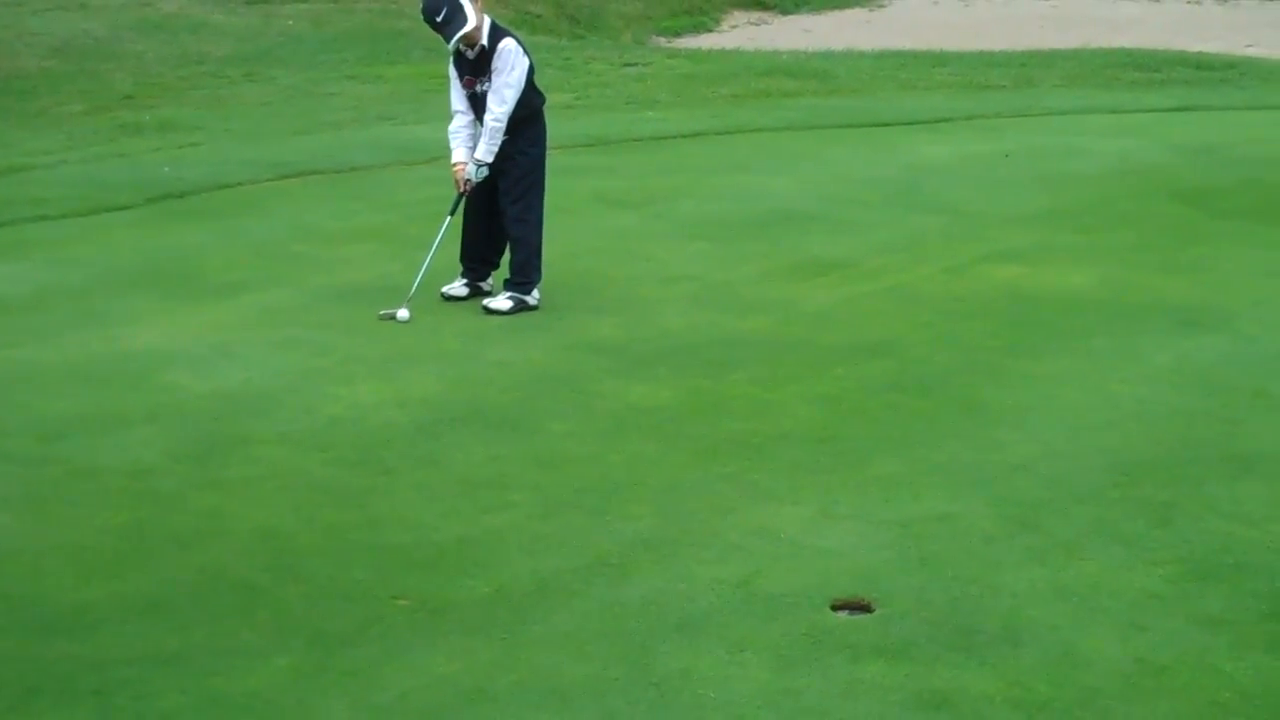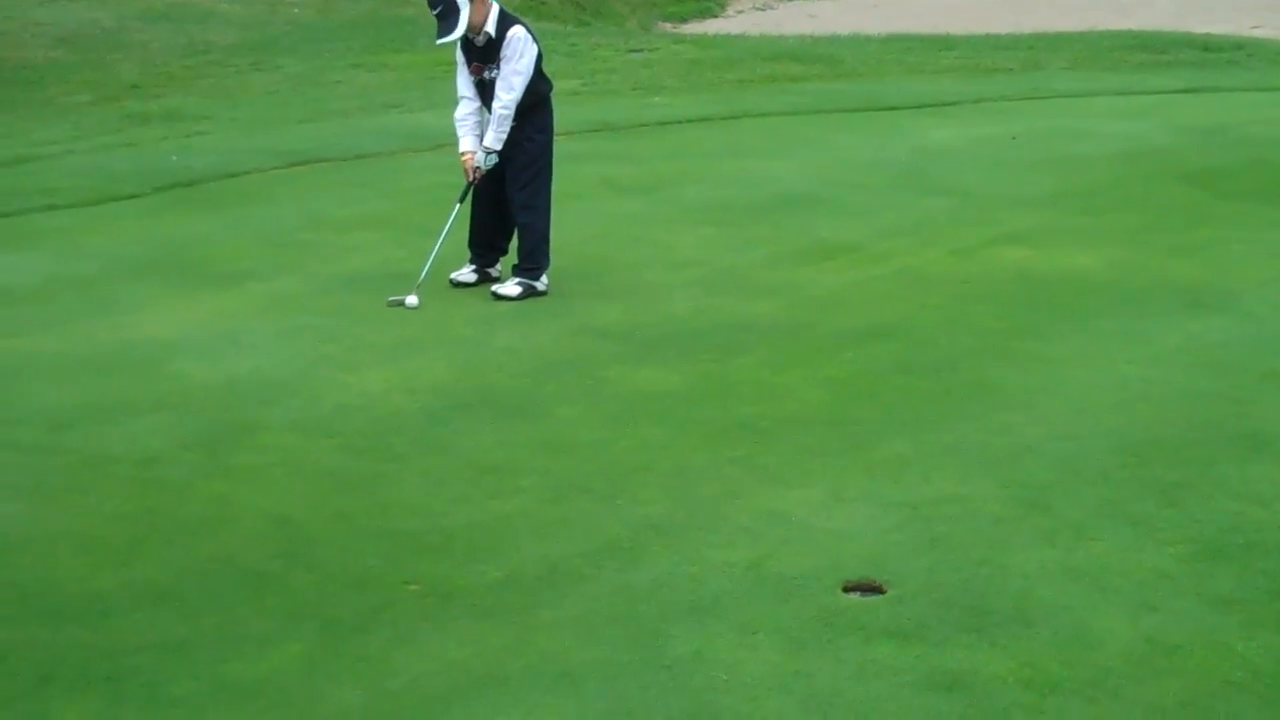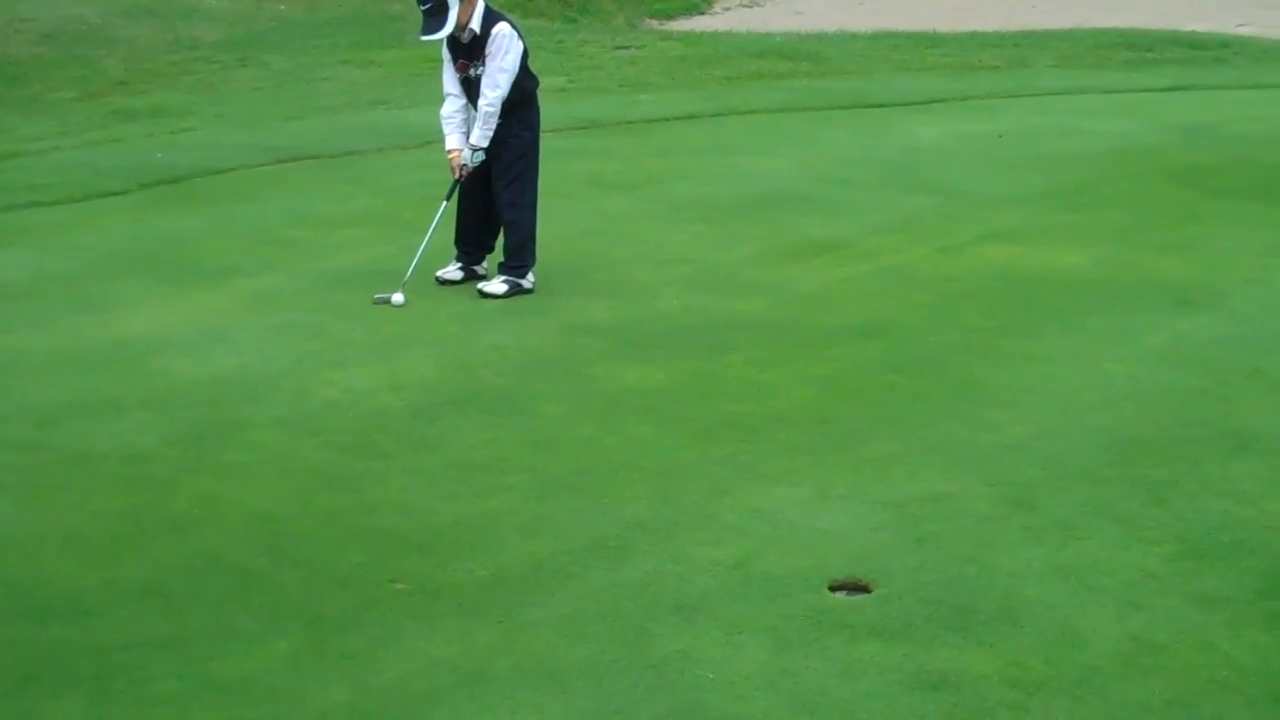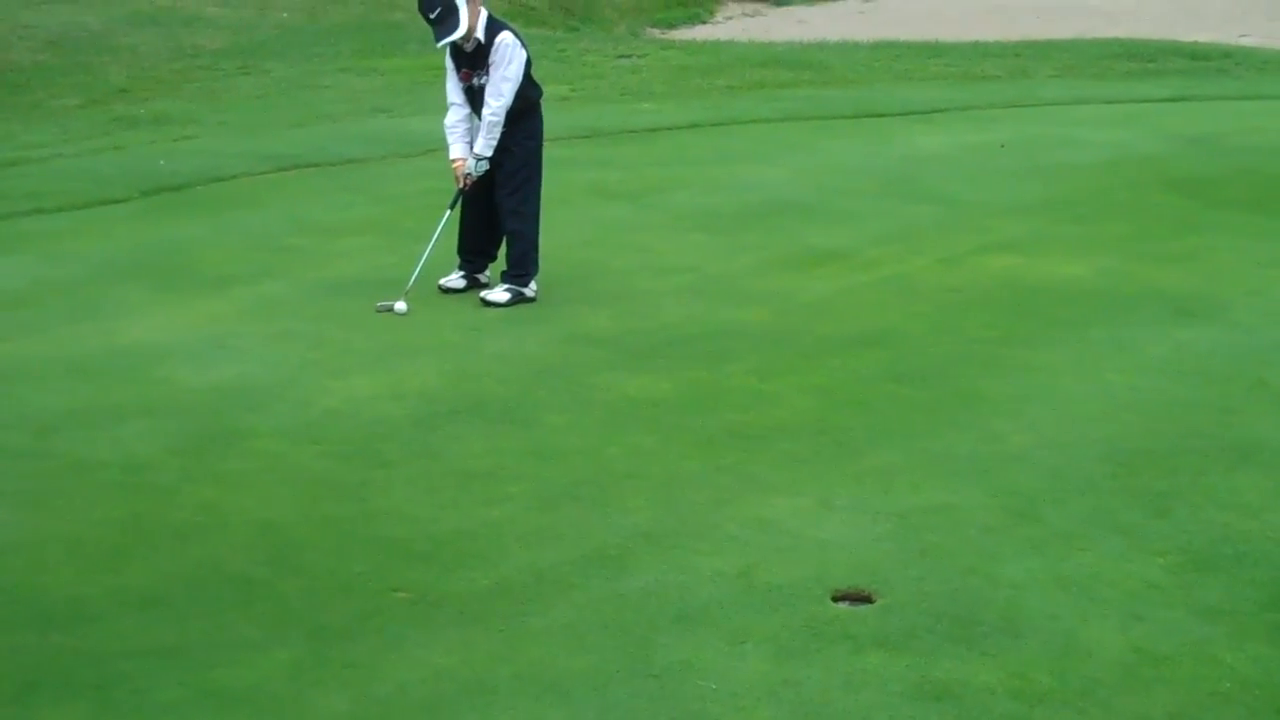
dt=0.4s
person 1, frame 1
left shoulder: (506, 47)
right shoulder: (459, 56)
left elbow: (499, 111)
right elbow: (461, 112)
left wrist: (479, 161)
right wrist: (460, 159)
left hip: (522, 136)
right hip: (489, 137)
left knee: (519, 211)
right knee: (479, 207)
left ankle: (524, 288)
right ankle: (476, 275)
person 1, frame 2
left shoulder: (515, 35)
right shoulder: (466, 42)
left elbow: (507, 98)
right elbow: (468, 99)
left wrist: (488, 149)
right wrist: (469, 147)
left hip: (530, 122)
right hip: (497, 124)
left knee: (526, 196)
right knee: (487, 193)
left ankle: (532, 274)
right ankle: (484, 261)
person 1, frame 3
left shoulder: (500, 32)
right shoulder: (452, 39)
left elbow: (493, 96)
right elbow: (453, 95)
left wrist: (473, 146)
right wrist: (454, 145)
left hip: (515, 119)
right hip: (482, 121)
left knee: (512, 194)
right knee: (473, 191)
left ankle: (518, 271)
right ankle: (470, 259)
person 1, frame 4
left shoulder: (504, 41)
right shoulder: (455, 48)
left elbow: (497, 105)
right elbow: (458, 105)
left wrist: (479, 156)
right wrist: (460, 154)
left hip: (519, 129)
right hip: (486, 129)
left knee: (515, 203)
right knee: (476, 199)
left ankle: (521, 280)
right ankle: (473, 267)
